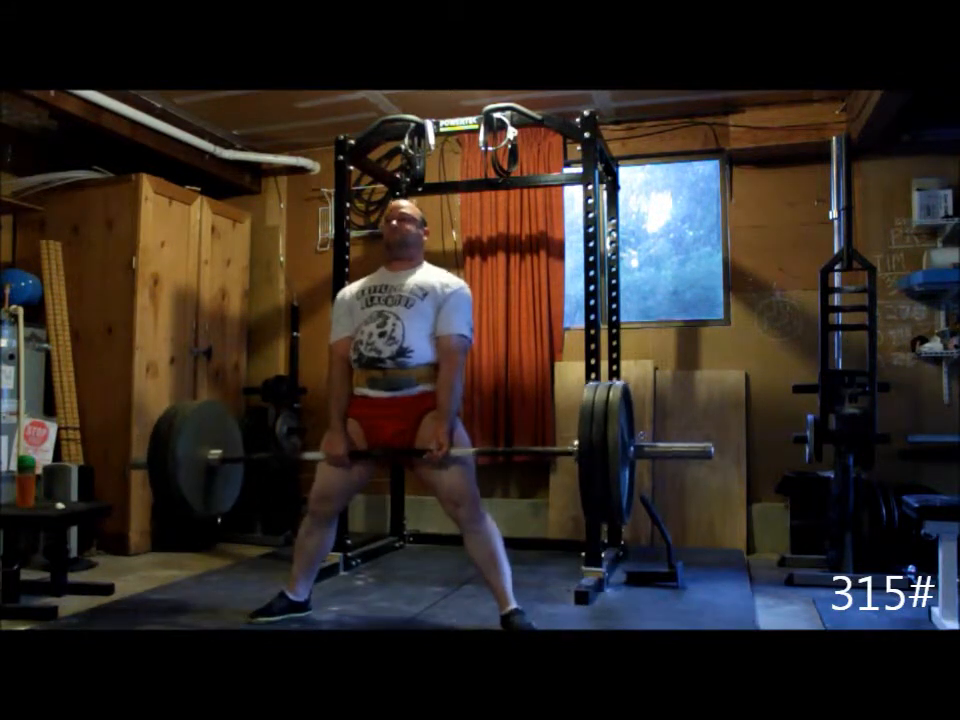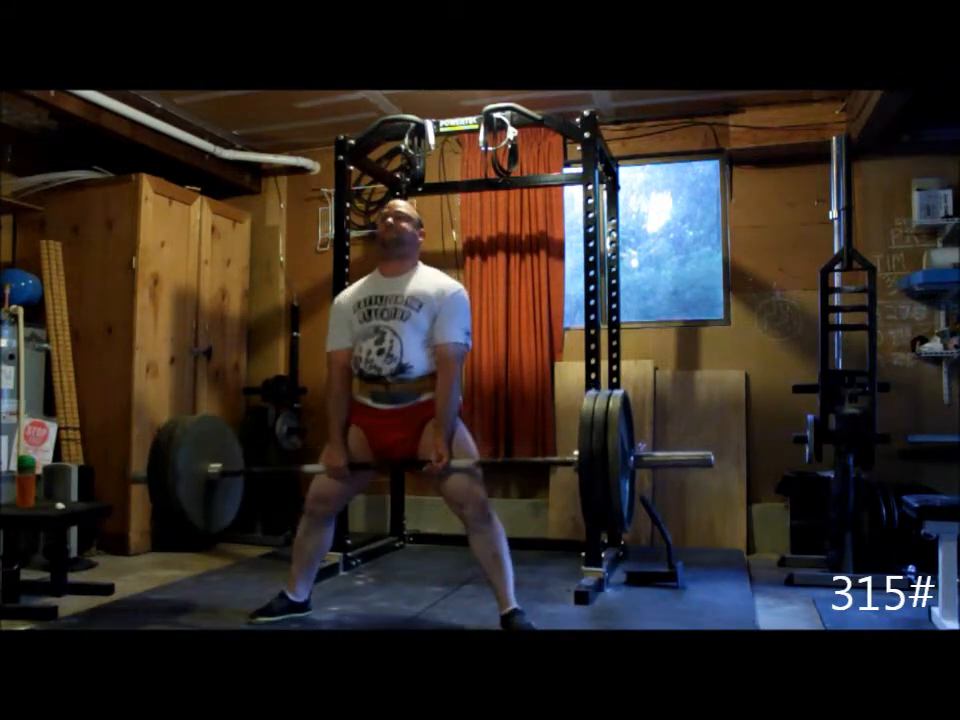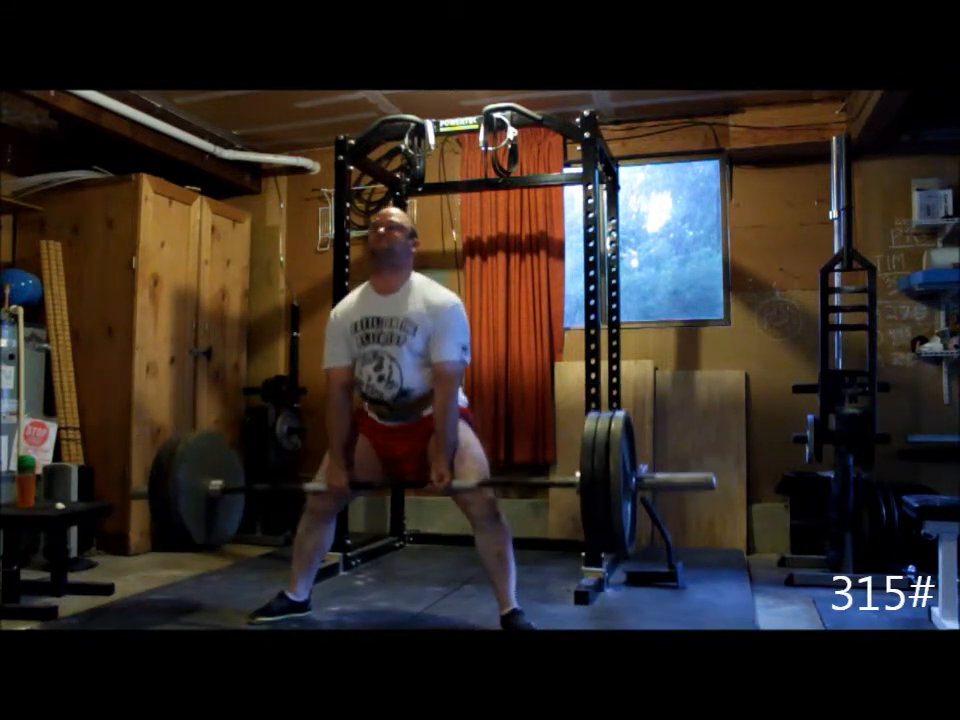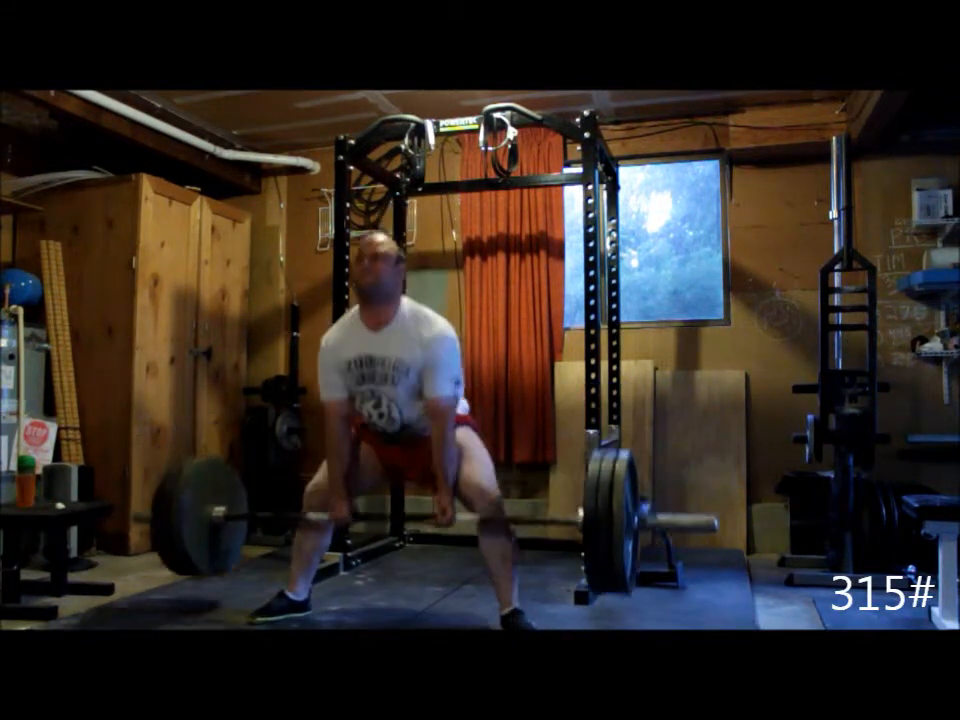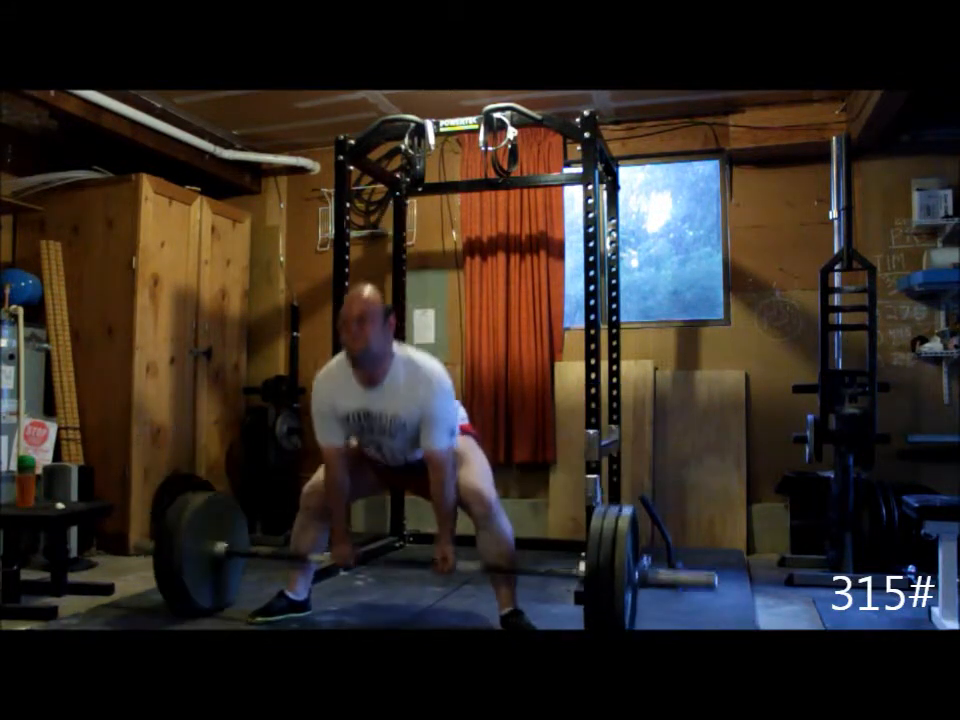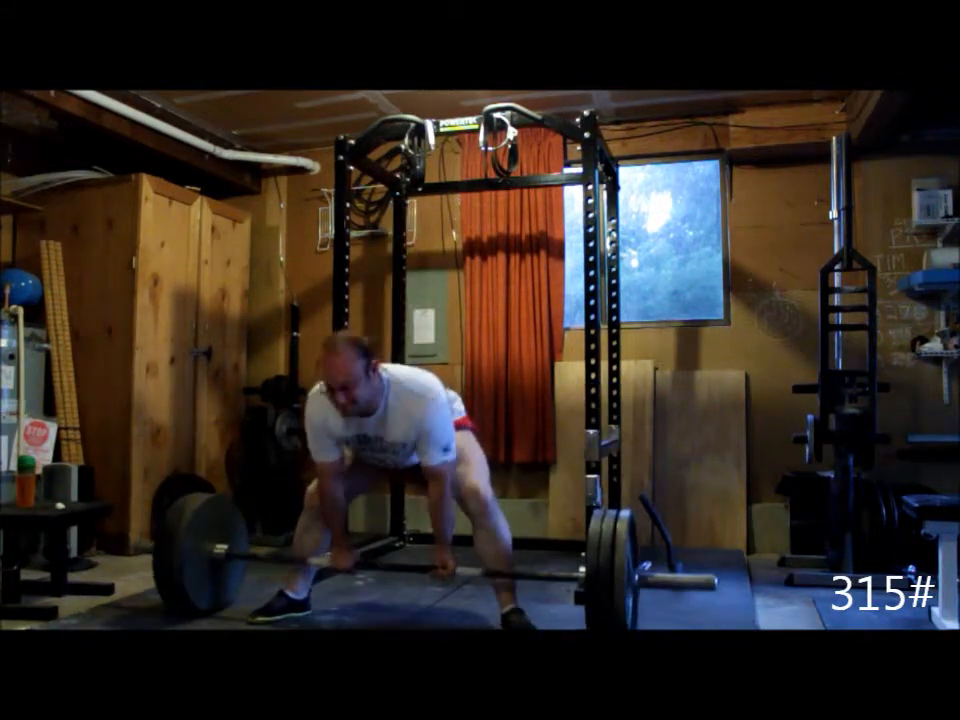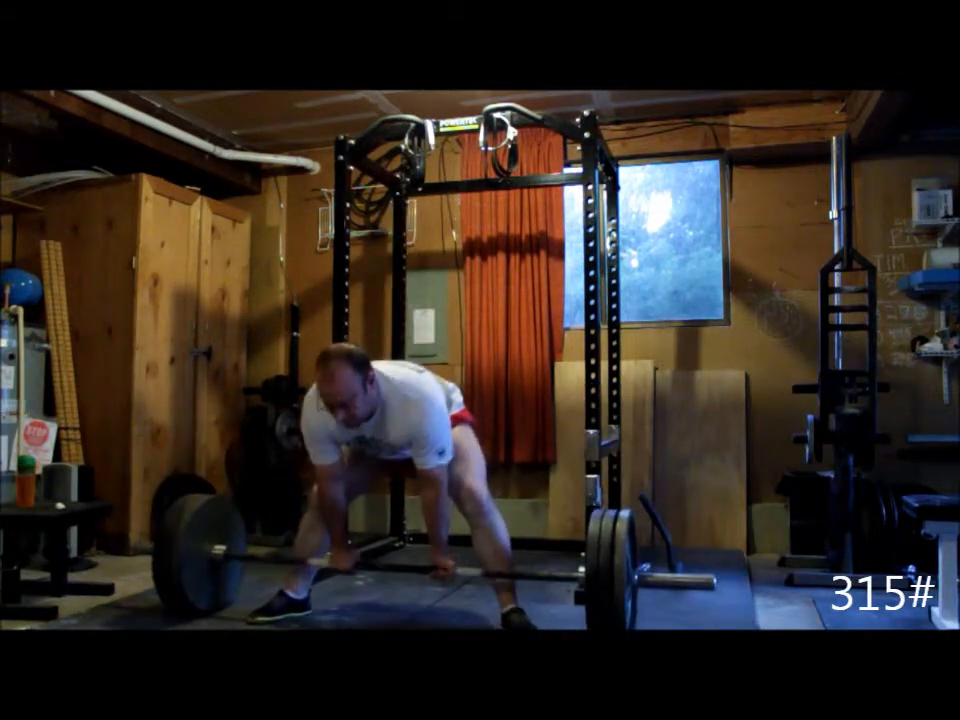
dt=0.2s
person 1, frame 1
left shoulder: (448, 287)
right shoulder: (352, 294)
left elbow: (452, 358)
right elbow: (339, 362)
left wrist: (444, 426)
right wrist: (336, 429)
left hip: (423, 406)
right hip: (364, 408)
left knee: (467, 508)
right knee: (321, 504)
left ankle: (510, 610)
right ankle: (295, 596)
person 1, frame 2
left shoulder: (444, 290)
right shoulder: (349, 299)
left elbow: (449, 366)
right elbow: (339, 372)
left wrist: (442, 436)
right wrist: (336, 441)
left hip: (427, 411)
right hip: (368, 414)
left knee: (474, 505)
right knee: (319, 501)
left ankle: (511, 611)
right ankle: (295, 596)
person 1, frame 3
left shoulder: (440, 304)
right shoulder: (344, 313)
left elbow: (447, 384)
right elbow: (338, 390)
left wrist: (443, 457)
right wrist: (337, 462)
left hip: (434, 420)
right hip: (374, 423)
left knee: (483, 503)
right knee: (320, 499)
left ankle: (511, 611)
right ankle: (295, 596)
person 1, frame 4
left shoulder: (432, 332)
right shoulder: (335, 340)
left elbow: (441, 419)
right elbow: (337, 421)
left wrist: (444, 490)
right wrist: (339, 493)
left hip: (441, 429)
right hip: (376, 436)
left knee: (486, 498)
right knee: (317, 496)
left ankle: (511, 612)
right ankle: (294, 596)
person 1, frame 5
left shoulder: (427, 379)
right shoulder: (327, 384)
left elbow: (440, 466)
right elbow: (336, 464)
left wrist: (445, 539)
right wrist: (338, 535)
left hip: (443, 447)
right hip: (375, 458)
left knee: (482, 500)
right knee: (312, 498)
left ankle: (510, 611)
right ankle: (295, 596)
person 1, frame 6
left shoulder: (423, 400)
right shoulder: (318, 407)
left elbow: (439, 482)
right elbow: (331, 480)
left wrist: (442, 547)
right wrist: (340, 545)
left hip: (445, 426)
left knee: (479, 497)
right knee: (316, 496)
left ankle: (510, 610)
right ankle: (295, 595)
person 1, frame 7
left shoulder: (422, 402)
right shoulder: (314, 409)
left elbow: (433, 485)
right elbow: (331, 483)
left wrist: (439, 550)
right wrist: (339, 546)
left hip: (445, 418)
left knee: (475, 497)
right knee: (319, 496)
left ankle: (511, 609)
right ankle: (295, 595)
